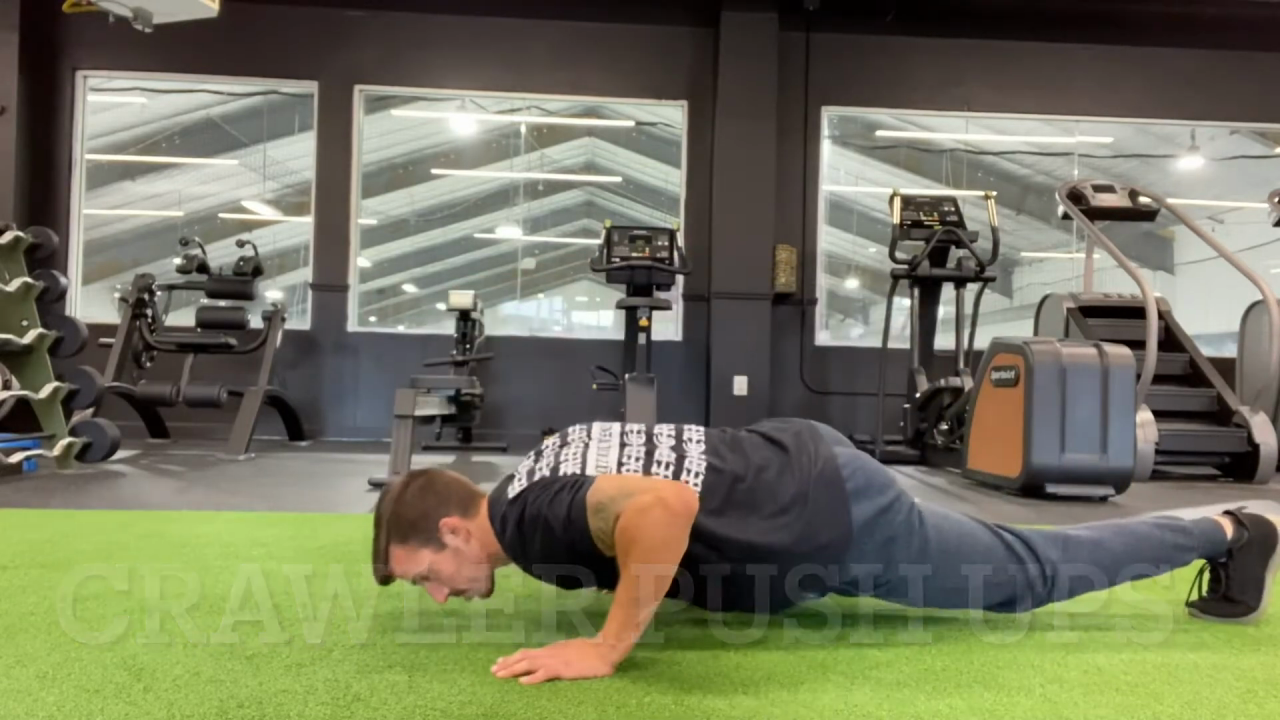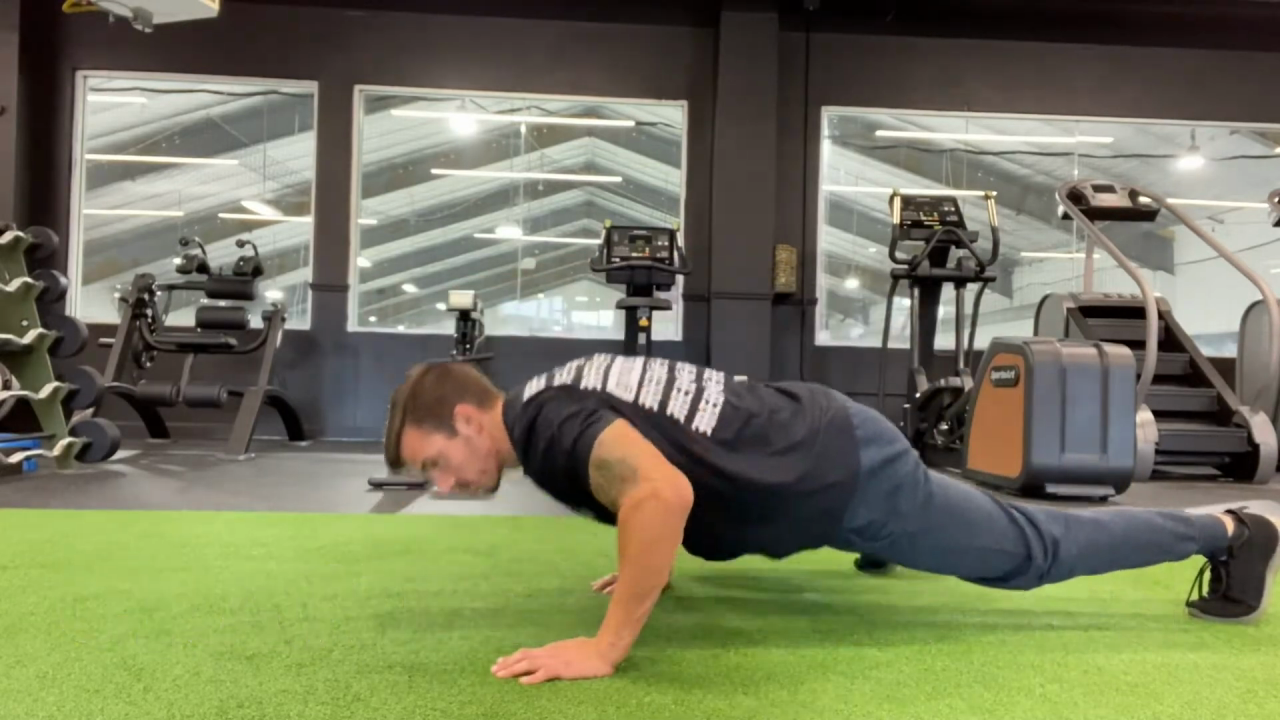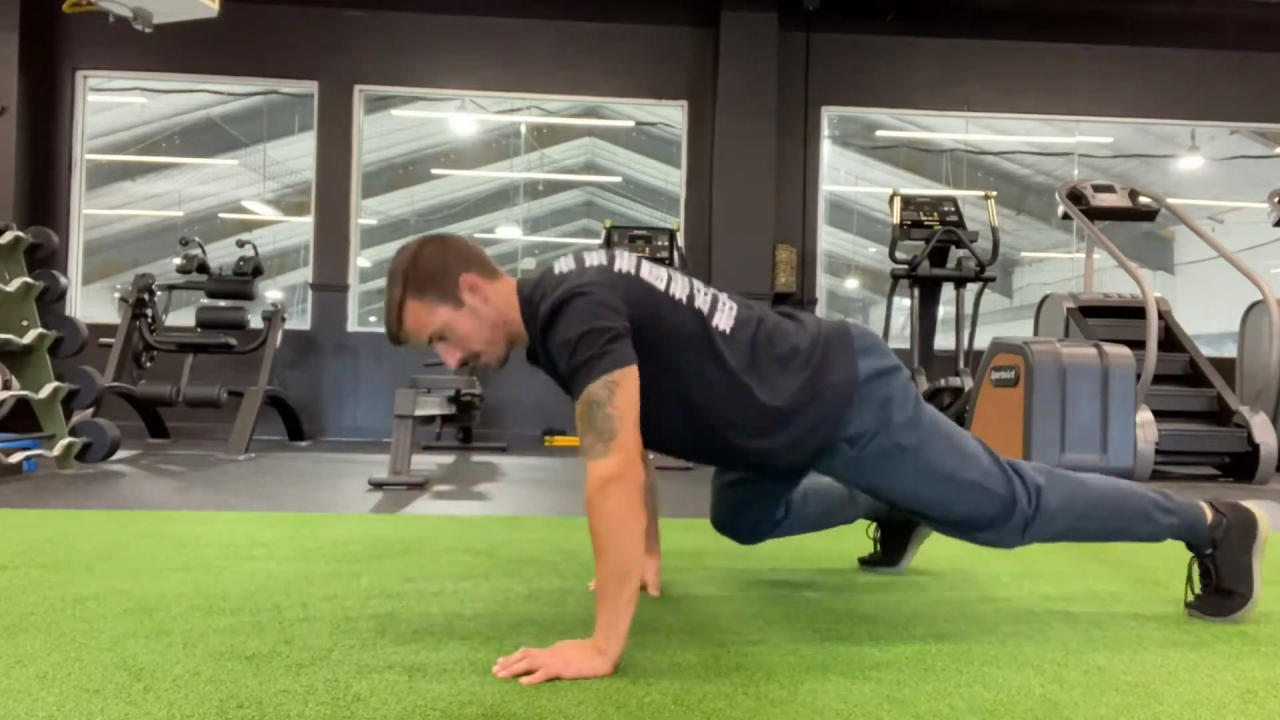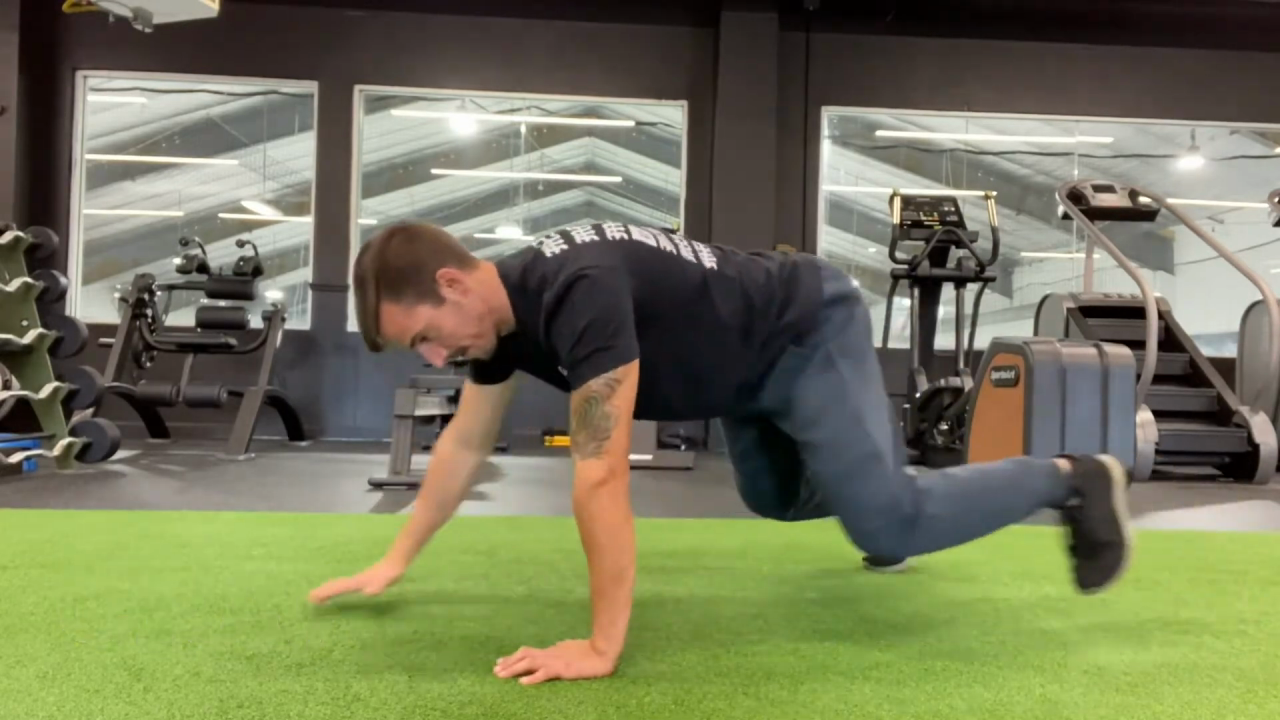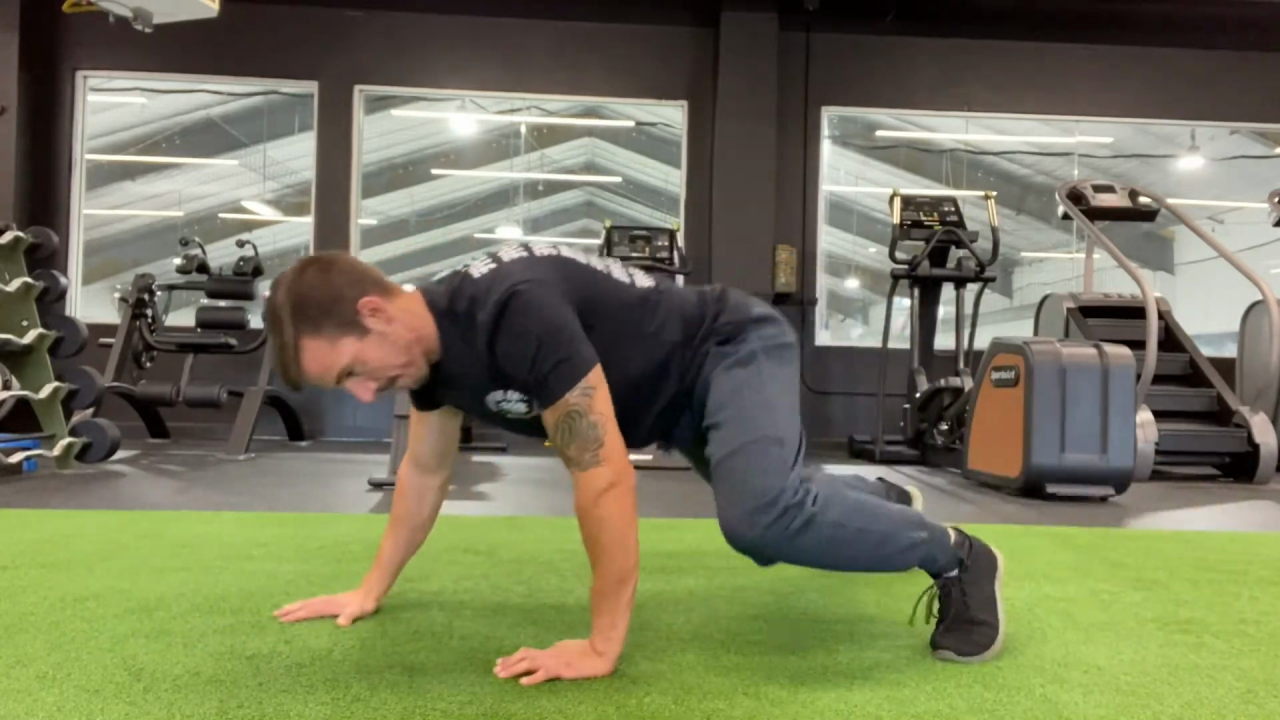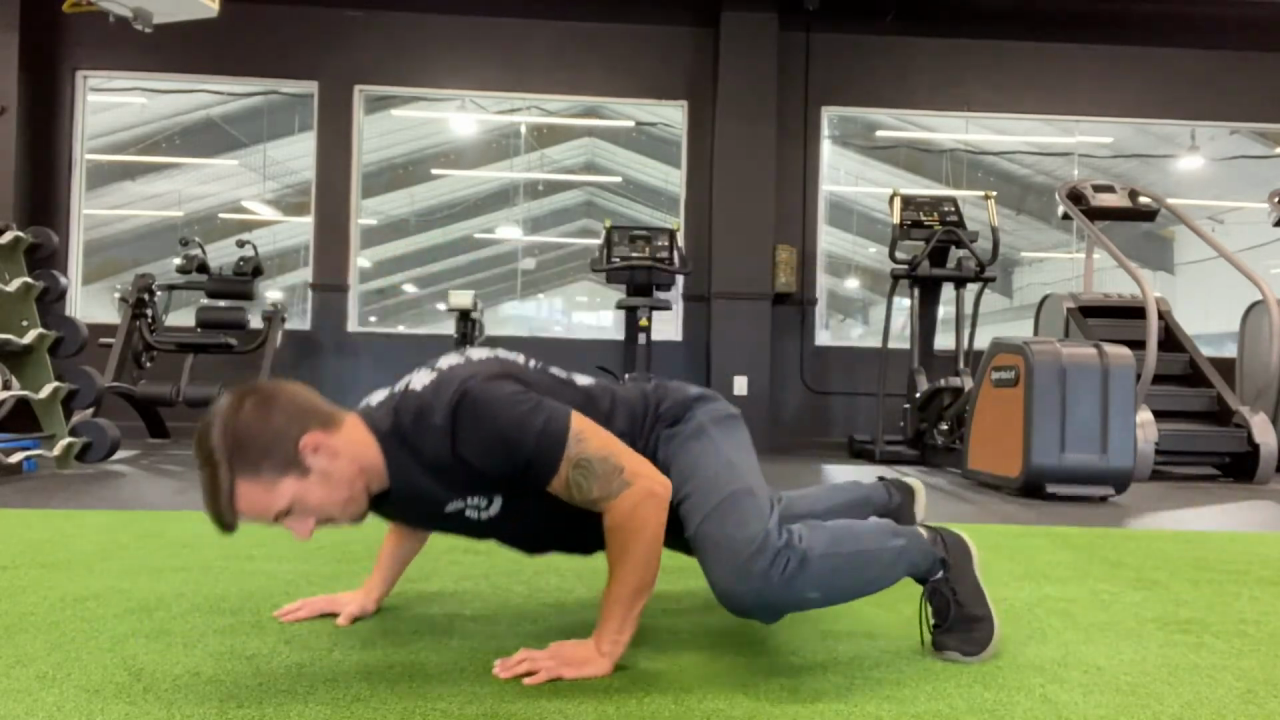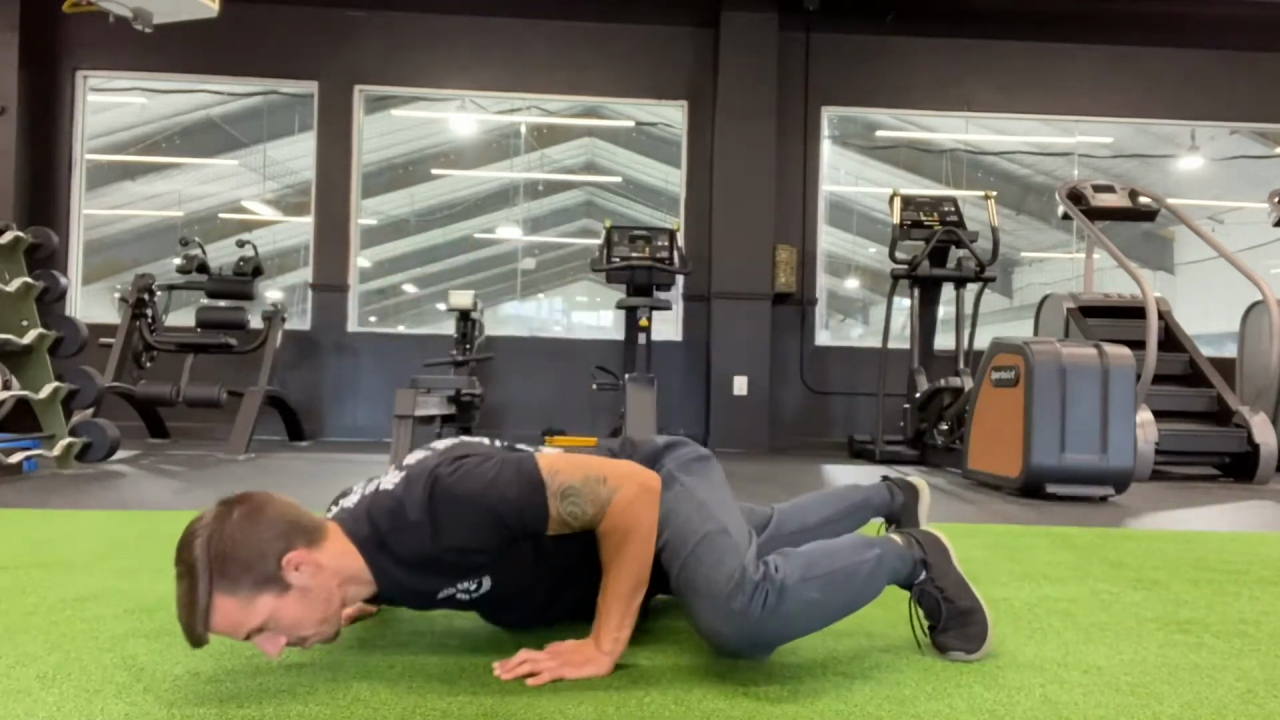
dt=0.3s
person 1, frame 1
left shoulder: (537, 521)
right shoulder: (538, 482)
left elbow: (667, 504)
left wrist: (608, 645)
right wrist: (643, 576)
left hip: (837, 521)
right hip: (802, 457)
left knee: (1027, 574)
person 1, frame 2
left shoulder: (550, 422)
right shoulder: (556, 400)
left elbow: (664, 497)
left wrist: (606, 646)
right wrist: (644, 565)
left hip: (849, 474)
right hip: (813, 435)
left knee: (1028, 551)
right knee: (713, 539)
right ankle: (886, 535)
person 1, frame 3
left shoulder: (570, 315)
right shoulder: (563, 301)
left elbow: (612, 470)
right elbow: (633, 438)
left wrist: (603, 643)
right wrist: (645, 550)
left hip: (845, 399)
right hip: (806, 390)
left knee: (1008, 506)
right knee: (741, 519)
left ankle: (1210, 523)
right ankle: (892, 506)
person 1, frame 4
left shoulder: (575, 292)
right shoulder: (500, 310)
left elbow: (600, 474)
right elbow: (463, 444)
left wrist: (605, 644)
right wrist: (394, 563)
left hip: (806, 328)
right hip: (748, 360)
left knee: (884, 519)
right knee: (775, 497)
left ankle: (1070, 484)
right ankle: (951, 502)
person 1, frame 5
left shoulder: (513, 311)
right shoulder: (426, 339)
left elbow: (603, 481)
right elbow: (425, 470)
left wrist: (602, 646)
right wrist: (370, 590)
left hip: (737, 348)
right hip: (683, 388)
left knee: (760, 516)
right knee: (767, 503)
left ankle: (951, 556)
right ankle: (887, 501)
person 1, frame 6
left shoulder: (466, 419)
right shoulder: (371, 447)
left elbow: (640, 491)
left wrist: (604, 644)
right wrist: (376, 584)
left hip: (683, 433)
right hip: (643, 472)
left knee: (756, 573)
right knee: (758, 526)
left ankle: (927, 554)
right ankle: (889, 496)
person 1, frame 7
left shoulder: (442, 506)
right shoulder: (351, 538)
left elbow: (630, 488)
left wrist: (602, 646)
right wrist: (372, 598)
left hip: (662, 482)
right hip: (615, 511)
left knee: (739, 611)
right knee: (759, 538)
left ankle: (907, 559)
right ankle: (889, 498)
